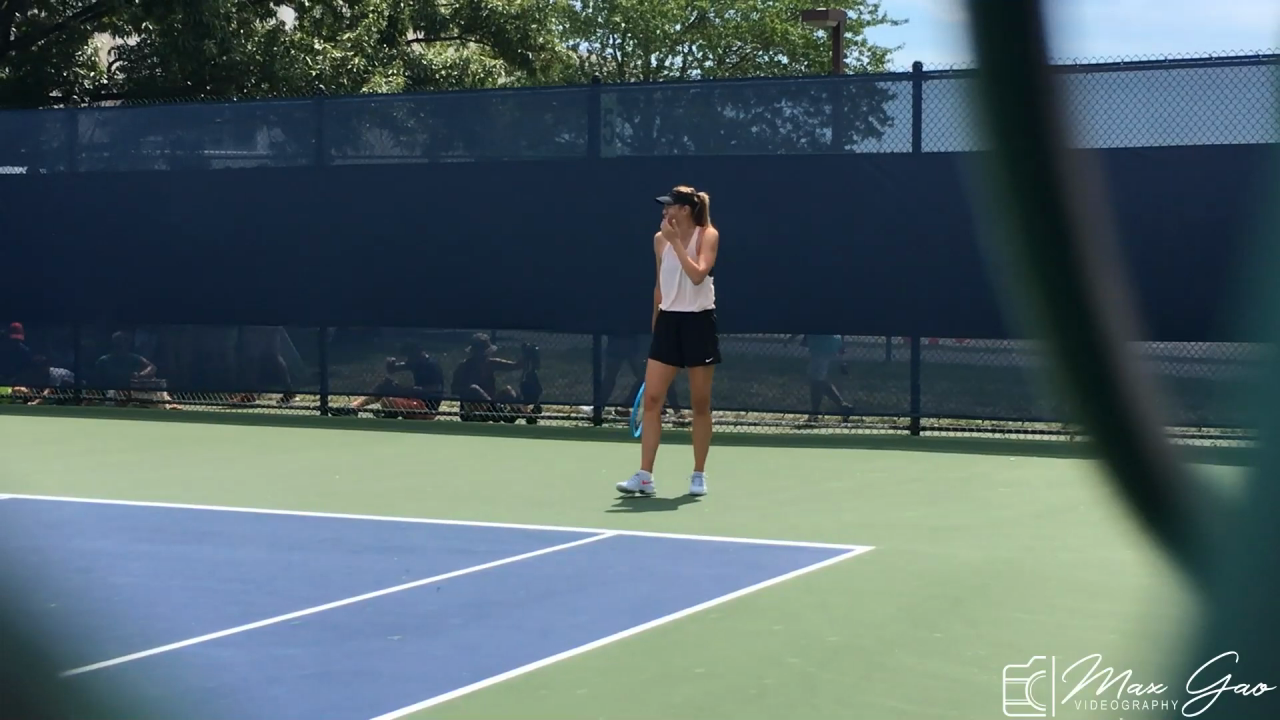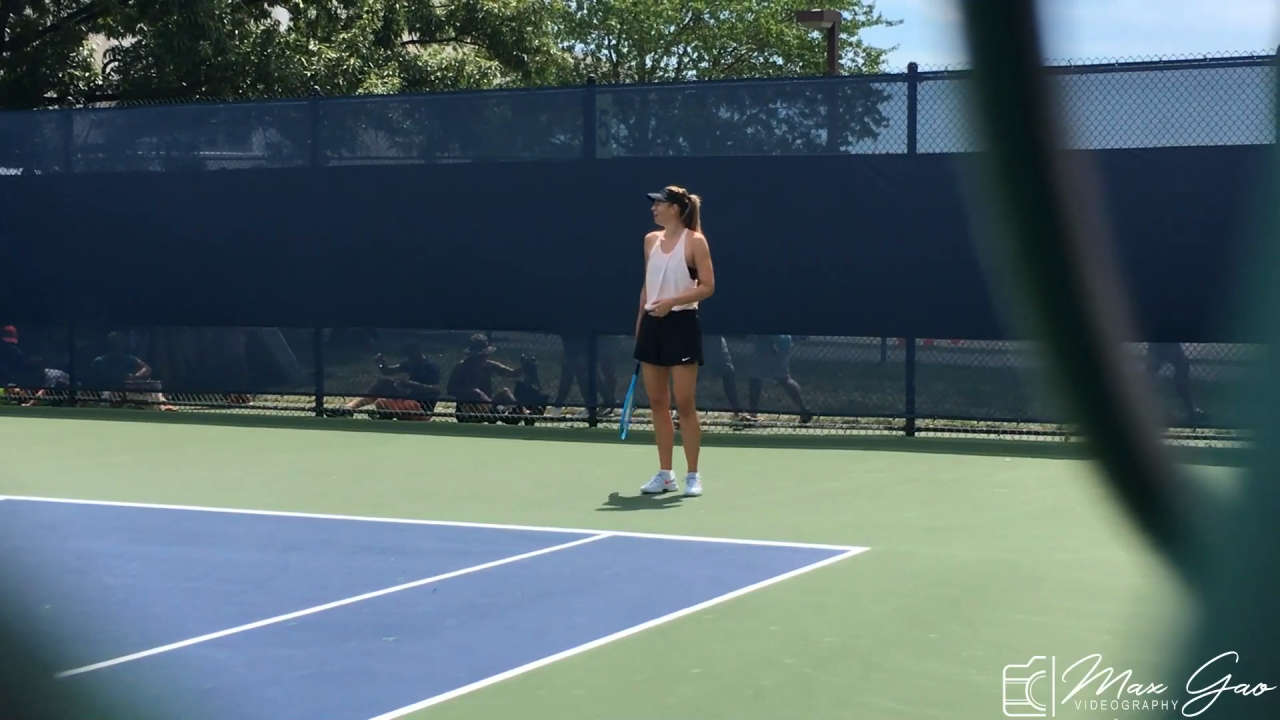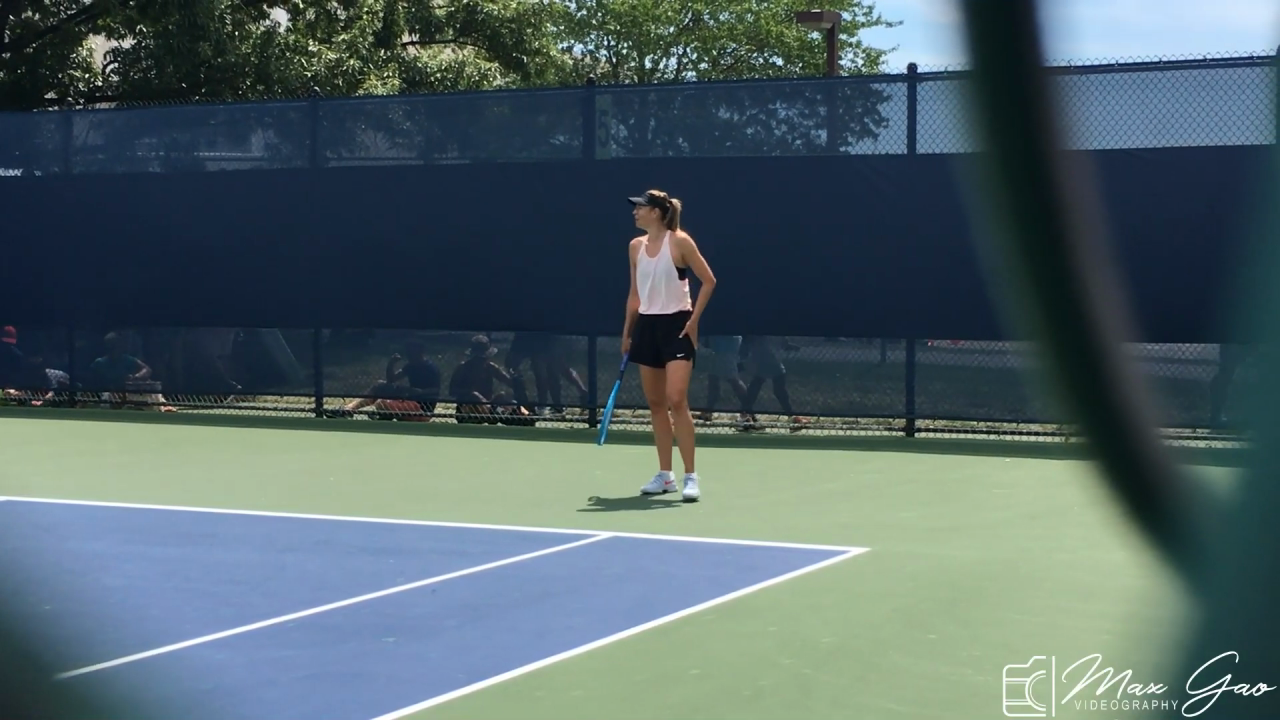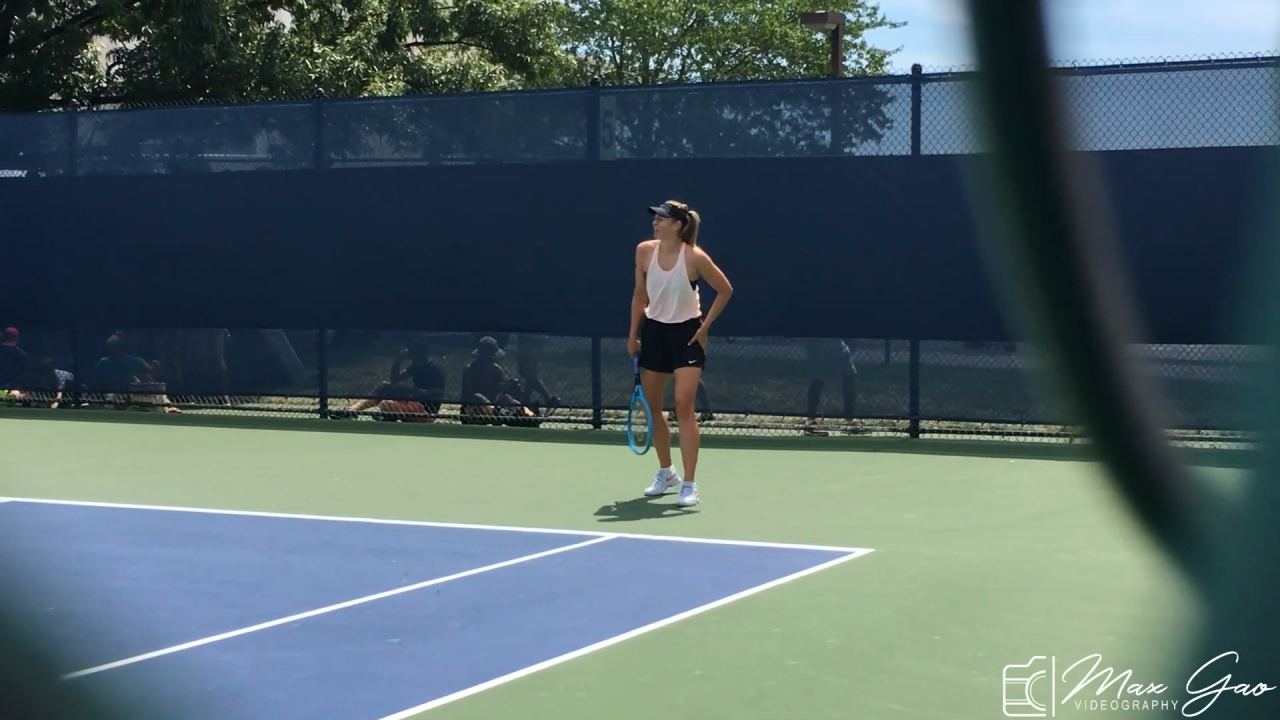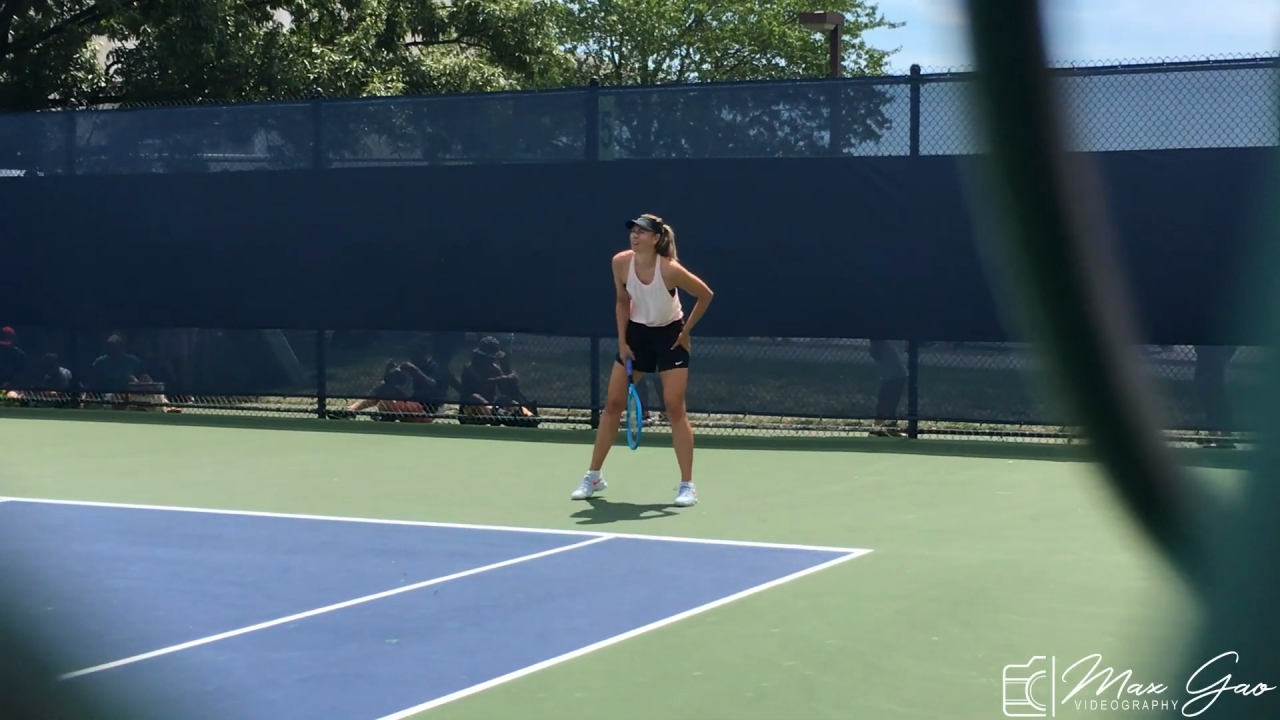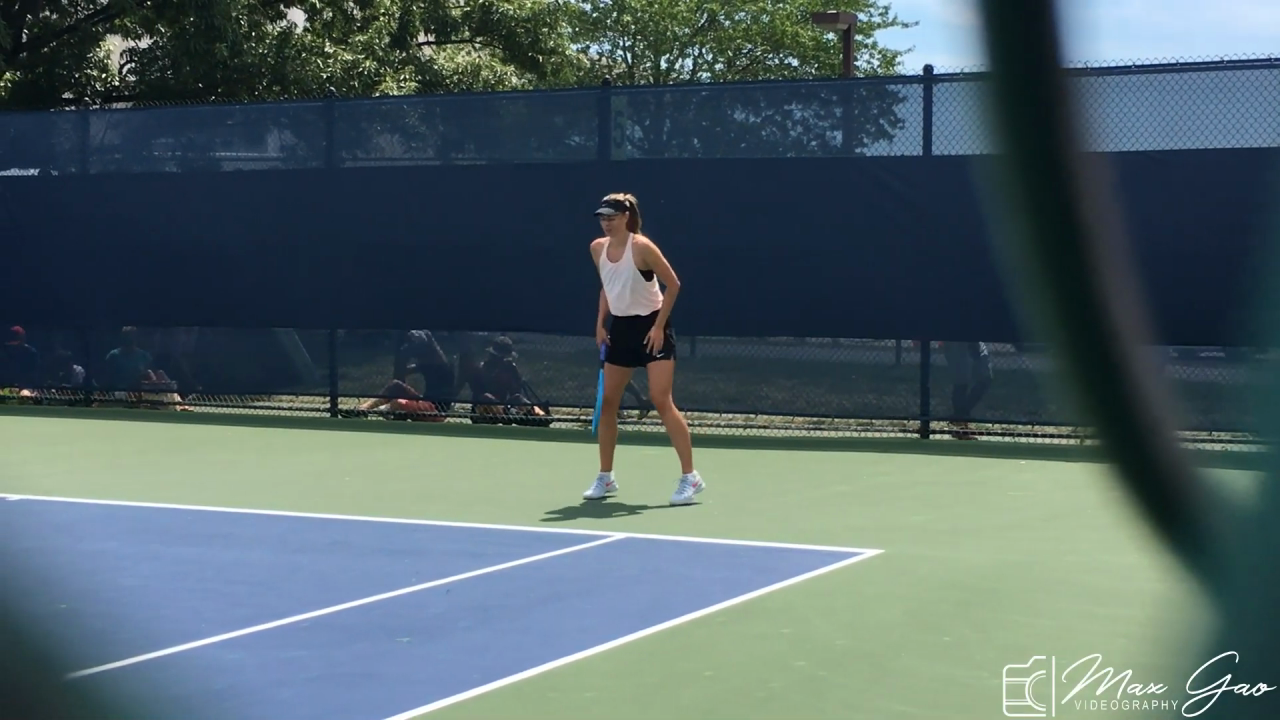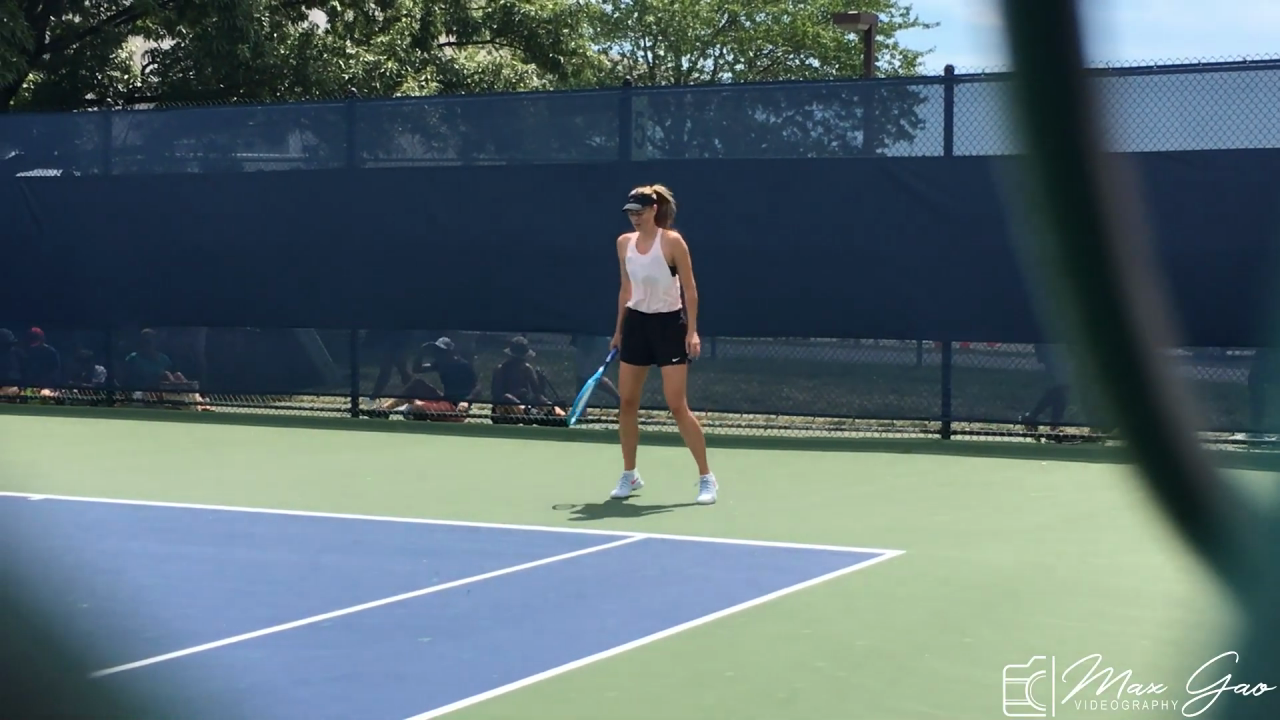
dt=0.5s
person 1, frame 1
left shoulder: (708, 235)
right shoulder: (660, 238)
left elbow: (699, 275)
left wrist: (676, 242)
right wrist: (656, 320)
left hip: (698, 323)
right hip: (668, 323)
left knee: (700, 404)
right knee: (651, 399)
left ankle: (698, 475)
right ankle: (644, 476)
person 1, frame 2
left shoulder: (695, 241)
right shoulder: (651, 240)
left elbow: (707, 287)
left wrist: (672, 300)
right wrist: (639, 321)
left hip: (681, 324)
right hip: (652, 325)
left knee: (684, 405)
right knee: (657, 403)
left ankle: (693, 475)
right ankle: (665, 474)
person 1, frame 3
left shoulder: (679, 241)
right shoulder: (636, 246)
left elbow: (709, 280)
left wrist: (694, 319)
right wrist: (626, 331)
left hip: (676, 325)
right hip: (646, 326)
left knee: (677, 401)
right knee: (656, 404)
left ankle: (691, 476)
right ankle: (665, 475)
person 1, frame 4
left shoulder: (695, 257)
right shoulder: (644, 251)
left elbow: (725, 290)
right elbow: (640, 295)
left wrist: (705, 326)
right wrist: (633, 334)
left hip: (686, 332)
right hip: (653, 330)
left knee: (684, 406)
right knee: (650, 404)
left ankle: (689, 484)
right ankle: (666, 471)
person 1, frame 5
left shoulder: (669, 268)
right shoulder: (620, 262)
left elbow: (706, 295)
right elbow: (622, 302)
left wrist: (686, 330)
right wrist: (622, 340)
left hip: (670, 335)
right hip: (636, 333)
left knee: (675, 408)
right knee: (613, 402)
left ankle: (687, 485)
right ankle: (593, 476)
person 1, frame 6
left shoulder: (641, 246)
right shoulder: (598, 248)
left elbow: (673, 284)
left wrist: (659, 324)
right wrist: (600, 325)
left hip: (650, 327)
right hip: (620, 328)
left knee: (662, 403)
right knee: (606, 402)
left ankle: (690, 477)
right ankle: (606, 477)
person 1, frame 7
left shoulder: (672, 239)
right shoulder: (624, 242)
left elbow: (689, 287)
left wrist: (692, 330)
right wrist: (618, 329)
left hip: (669, 324)
right hip: (637, 323)
left knee: (677, 405)
right knee: (627, 403)
left ankle: (707, 478)
right ankle: (630, 475)
